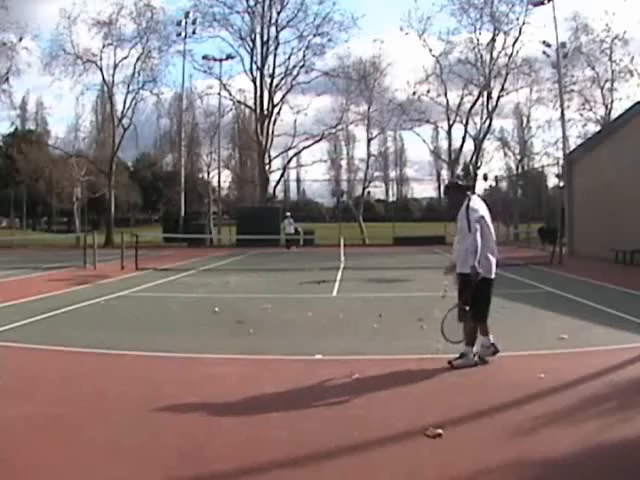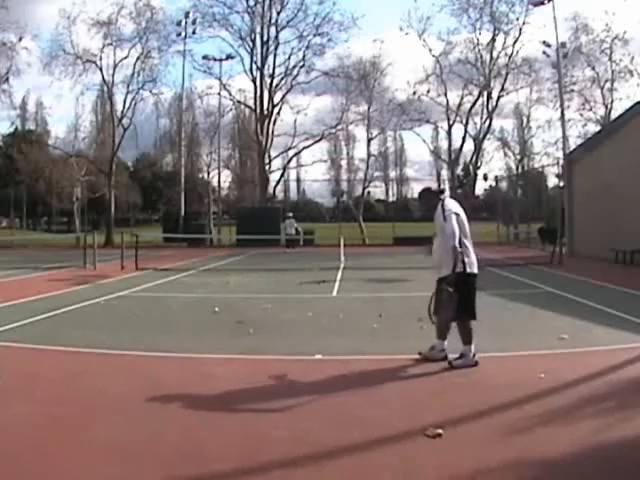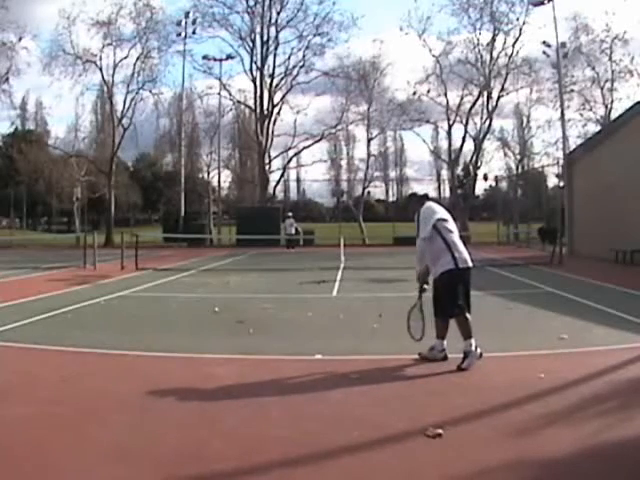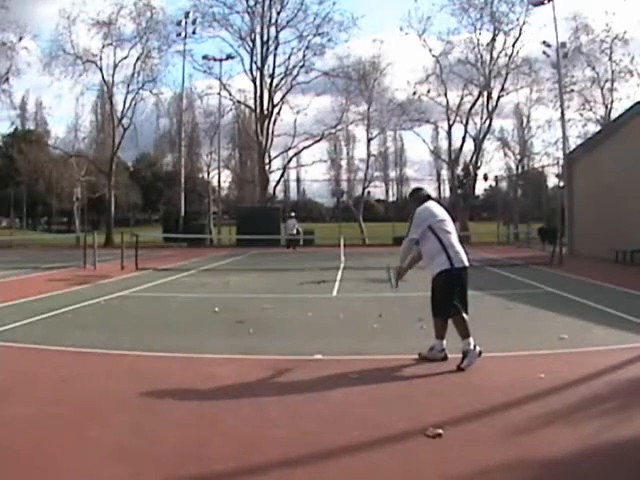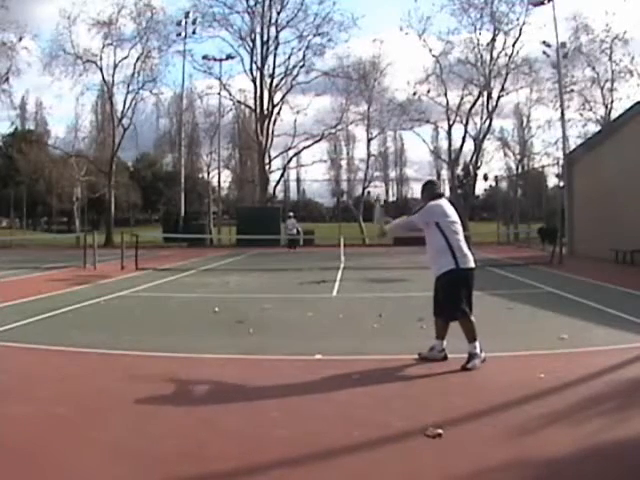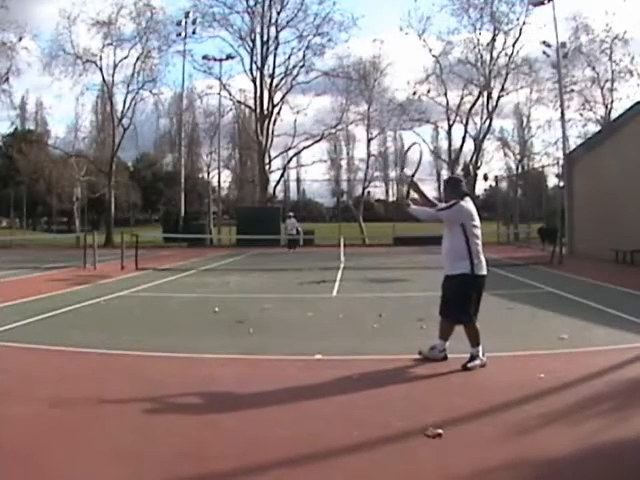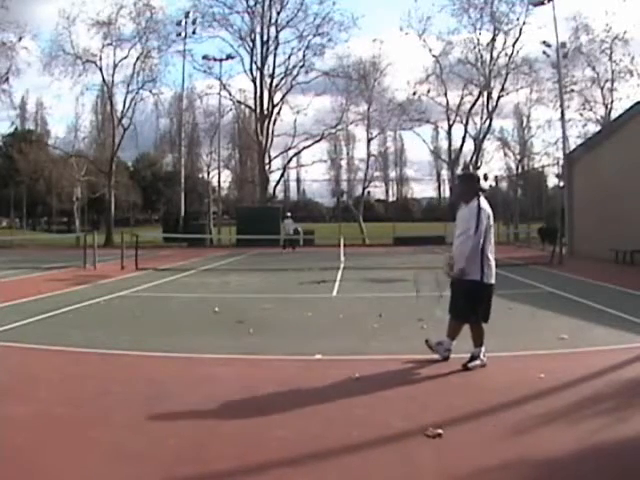
dt=0.7s
person 1, frame 1
left shoulder: (469, 208)
right shoulder: (473, 205)
left elbow: (474, 238)
left wrist: (473, 264)
right wrist: (456, 263)
left hip: (474, 270)
right hip: (471, 268)
left knee: (470, 313)
right knee: (475, 312)
left ankle: (469, 354)
right ankle: (488, 344)
person 1, frame 2
left shoulder: (444, 206)
right shoulder: (444, 208)
left elbow: (451, 226)
left wrist: (454, 246)
right wrist: (436, 246)
left hip: (459, 269)
right hip: (450, 269)
left knee: (460, 313)
right knee: (443, 311)
left ankle: (469, 354)
right ankle: (440, 349)
person 1, frame 3
left shoulder: (426, 210)
right shoulder: (431, 212)
left elbow: (422, 241)
right elbow: (432, 249)
left wrist: (420, 269)
right wrist: (426, 274)
left hip: (453, 266)
right hip: (444, 268)
left knee: (457, 308)
right knee: (440, 309)
left ankle: (471, 348)
right ankle: (439, 348)
person 1, frame 4
left shoulder: (423, 211)
right shoulder: (430, 212)
left elbow: (409, 242)
right elbow: (421, 248)
left wrist: (400, 265)
right wrist: (406, 268)
left hip: (450, 267)
right hip: (444, 268)
left knee: (454, 308)
right knee: (439, 309)
left ankle: (470, 347)
right ankle: (439, 348)
person 1, frame 5
left shoulder: (434, 207)
right shoulder: (439, 209)
left elbow: (408, 222)
right elbow: (416, 224)
left wrist: (388, 228)
right wrist: (394, 224)
left hip: (456, 268)
right hip: (447, 269)
left knee: (460, 311)
right knee: (441, 311)
left ankle: (476, 351)
right ankle: (439, 349)
person 1, frame 6
left shoulder: (461, 207)
right shoulder: (457, 207)
left elbow: (431, 215)
right elbow: (436, 208)
left wrist: (410, 207)
right wrist: (418, 191)
left hip: (468, 273)
right hip: (455, 271)
left knee: (466, 316)
right knee: (447, 313)
left ankle: (478, 354)
right ankle: (440, 349)
person 1, frame 7
left shoulder: (480, 208)
right shoulder: (464, 208)
left elbow: (475, 241)
left wrist: (462, 267)
right wrist: (454, 262)
left hip: (476, 275)
right hip: (462, 273)
left knee: (473, 317)
right knee: (457, 314)
left ankle: (479, 355)
right ankle: (446, 347)
